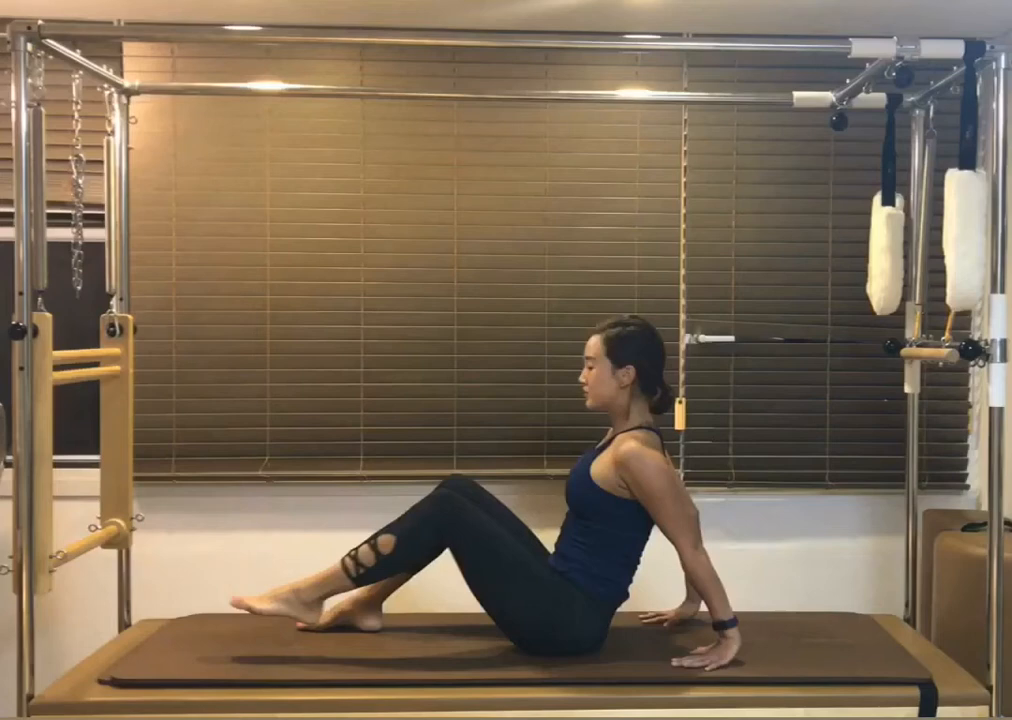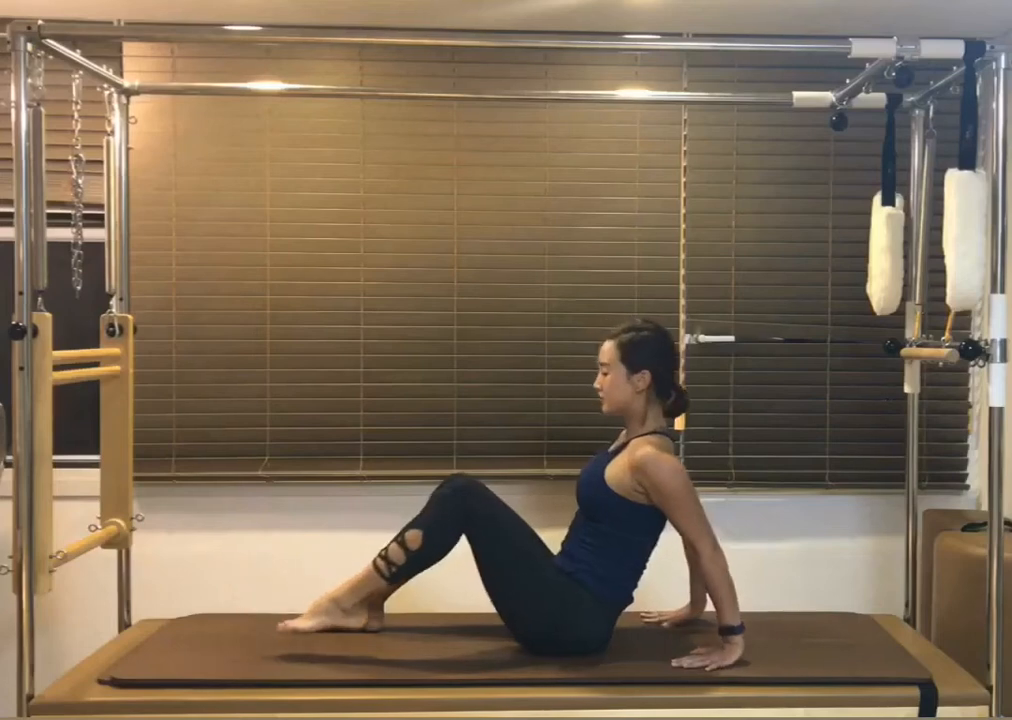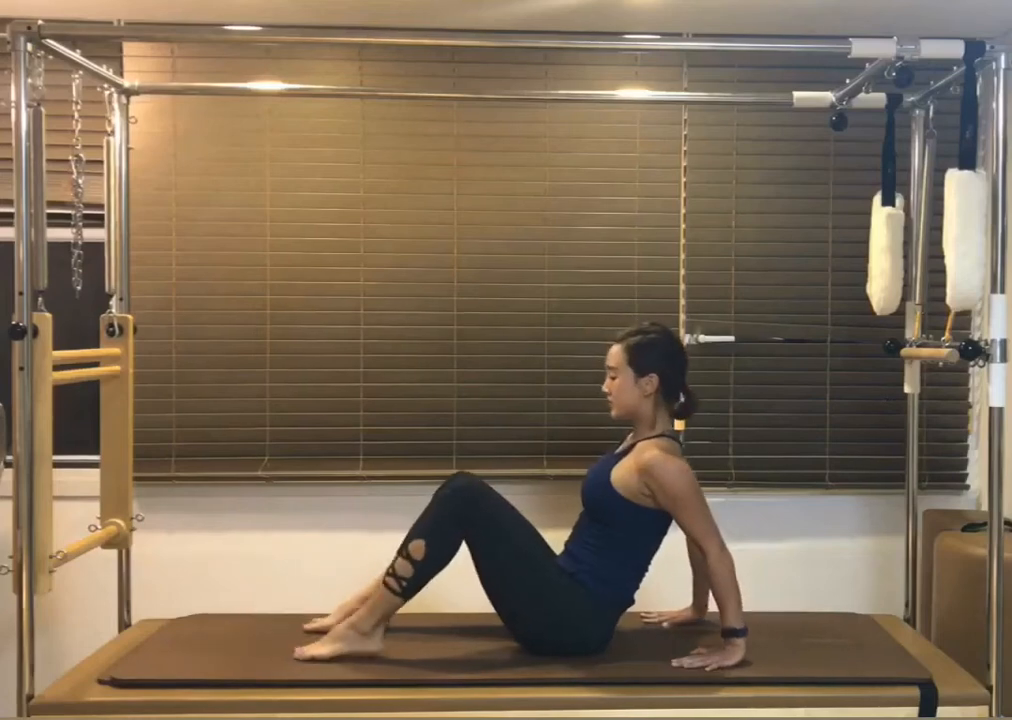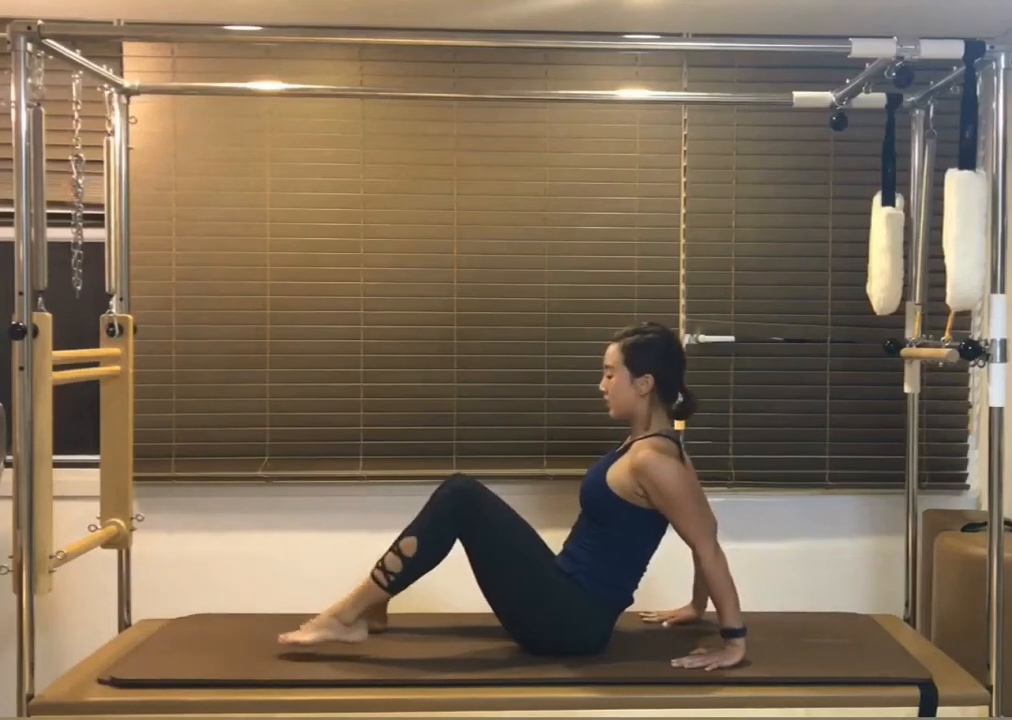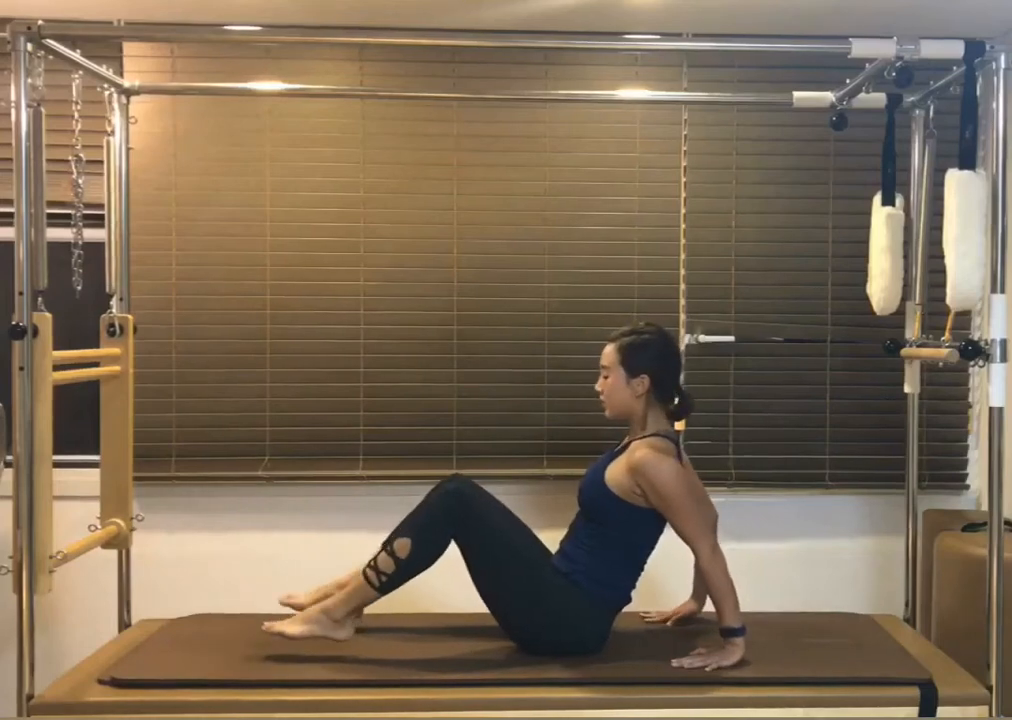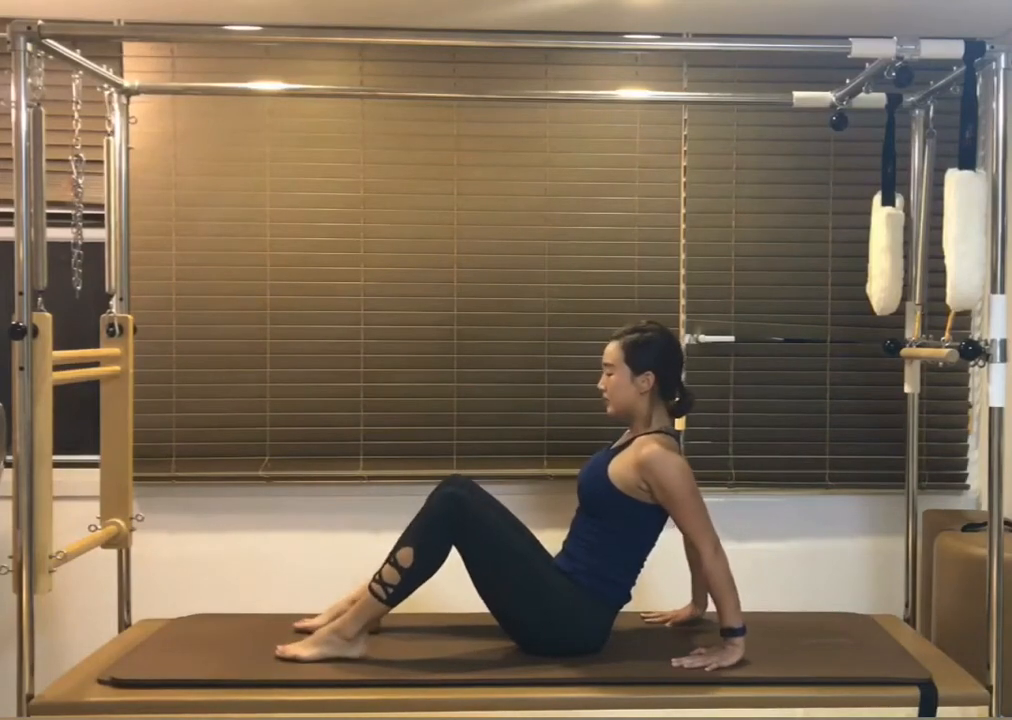
dt=0.3s
person 1, frame 1
left shoulder: (635, 455)
right shoulder: (627, 436)
left elbow: (690, 544)
right elbow: (690, 516)
left wrist: (728, 634)
right wrist: (690, 603)
left hip: (567, 621)
right hip: (557, 597)
left knee: (446, 513)
right knee: (459, 492)
left ankle: (308, 596)
right ankle: (365, 604)
person 1, frame 2
left shoulder: (650, 458)
right shoulder: (637, 439)
left elbow: (706, 546)
right elbow: (693, 532)
left wrist: (731, 638)
right wrist: (694, 606)
left hip: (571, 621)
right hip: (564, 597)
left knee: (462, 499)
right knee: (459, 489)
left ankle: (346, 603)
right ankle: (368, 601)
person 1, frame 3
left shoulder: (657, 461)
right shoulder: (644, 441)
left elbow: (714, 548)
right elbow: (697, 537)
left wrist: (734, 640)
right wrist: (697, 607)
left hip: (570, 623)
right hip: (564, 596)
left knee: (463, 499)
right knee: (461, 489)
left ankle: (364, 628)
right ankle: (373, 602)
person 1, frame 4
left shoulder: (652, 460)
right shoulder: (652, 443)
left elbow: (708, 547)
right elbow: (708, 522)
left wrist: (734, 641)
right wrist: (696, 606)
left hip: (570, 622)
right hip: (564, 596)
left knee: (459, 502)
right knee: (461, 491)
left ankle: (349, 617)
right ankle: (367, 603)
person 1, frame 5
left shoulder: (650, 461)
right shoulder: (652, 443)
left elbow: (708, 547)
right elbow: (710, 514)
left wrist: (733, 639)
right wrist: (696, 601)
left hip: (568, 622)
right hip: (560, 596)
left knee: (455, 504)
right knee: (458, 492)
left ankle: (336, 614)
right ankle: (351, 592)
person 1, frame 6
left shoulder: (655, 457)
right shoulder: (640, 438)
left elbow: (708, 546)
right elbow: (692, 534)
left wrist: (733, 639)
right wrist: (695, 605)
left hip: (570, 621)
right hip: (561, 595)
left knee: (452, 507)
right knee: (458, 491)
left ankle: (347, 633)
right ankle: (363, 603)
